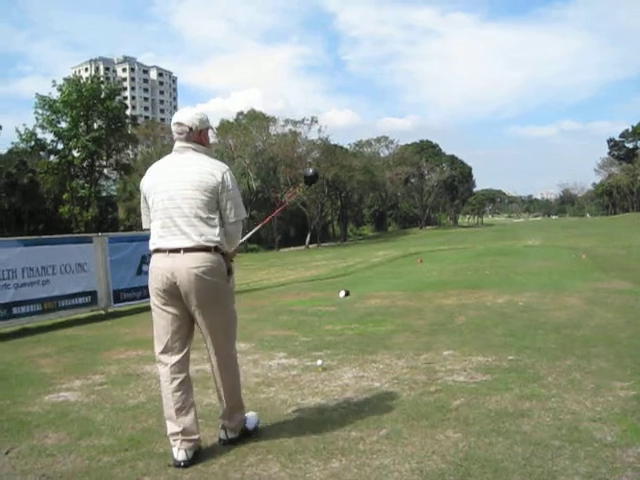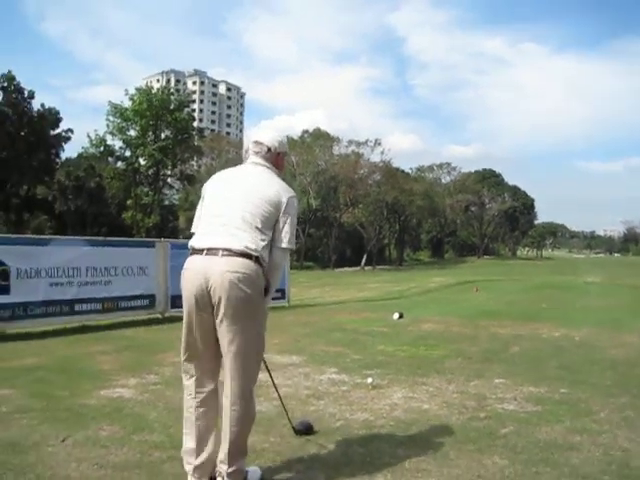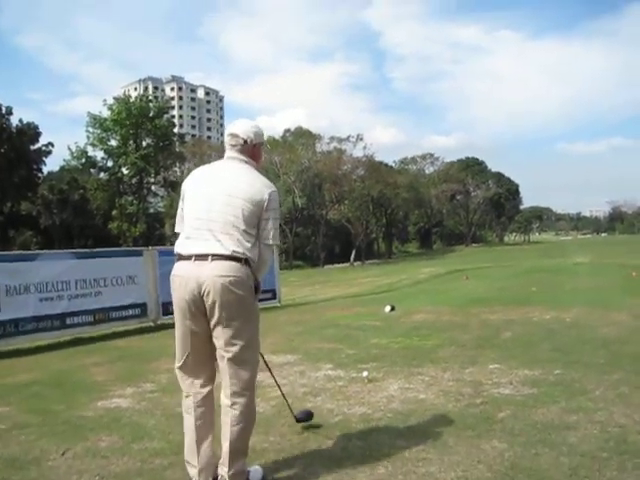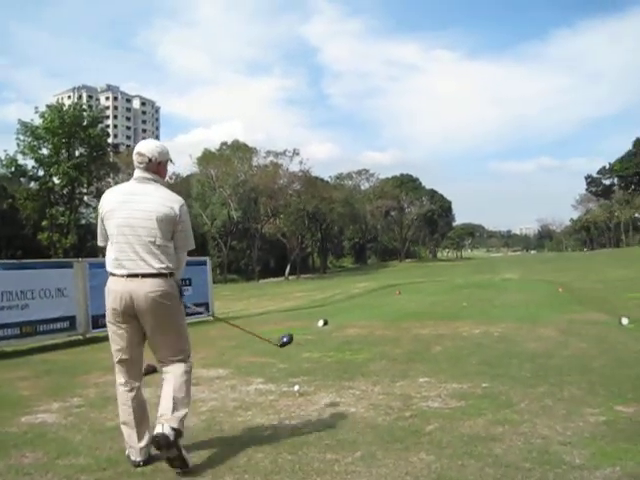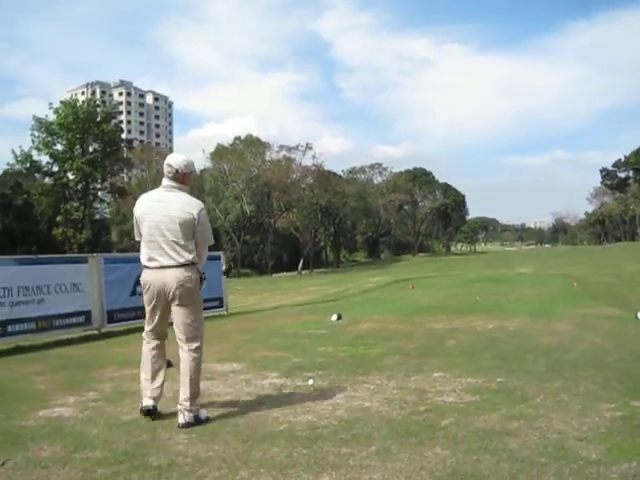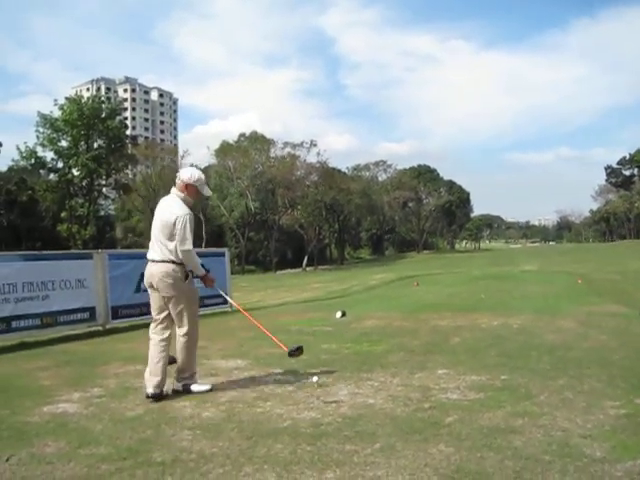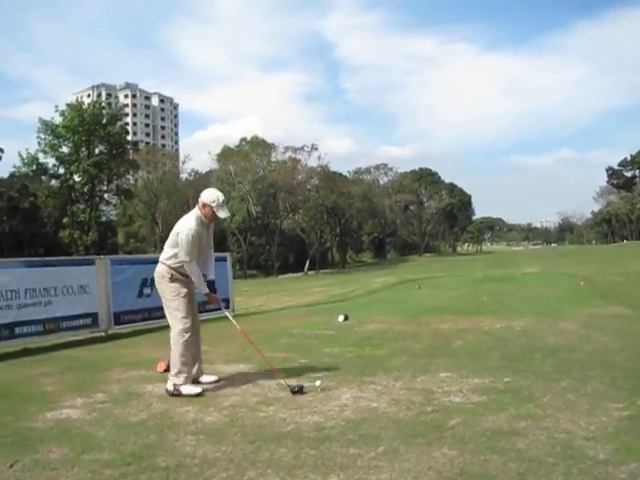
dt=0.7s
person 1, frame 1
left shoulder: (152, 174)
right shoulder: (217, 170)
left elbow: (150, 226)
right elbow: (233, 228)
right wrist: (223, 252)
left hip: (160, 265)
right hip: (203, 264)
left knee: (170, 357)
right knee: (222, 349)
left ankle: (183, 443)
right ankle: (234, 423)
person 1, frame 2
left shoulder: (216, 179)
right shoulder: (283, 192)
right elbow: (280, 254)
right wrist: (265, 293)
left hip: (195, 267)
right hip: (239, 272)
left knee: (198, 373)
right knee: (239, 376)
person 1, frame 3
left shoulder: (195, 177)
right shoulder: (263, 187)
left elbow: (182, 231)
right elbow: (265, 249)
right wrist: (251, 285)
left hip: (183, 272)
right hip: (230, 276)
left knee: (195, 380)
right knee: (237, 380)
person 1, frame 4
left shoulder: (109, 197)
right shoulder: (173, 202)
left elbow: (105, 243)
right elbow: (182, 253)
left hip: (118, 287)
right hip: (158, 287)
left knee: (126, 371)
right knee: (176, 361)
left ankle: (136, 447)
right ankle: (167, 429)
person 1, frame 5
left shoulder: (142, 202)
right shoulder: (194, 206)
left elbow: (141, 238)
right elbow: (203, 248)
left hip: (152, 276)
right hip: (183, 276)
left knee: (153, 338)
right knee: (190, 344)
left ankle: (150, 399)
right ankle: (188, 411)
person 1, frame 6
left shoulder: (164, 203)
right shoulder: (182, 212)
right elbow: (185, 251)
left wrist: (196, 268)
right wrist: (202, 273)
left hip: (153, 269)
right hip: (172, 272)
left knee: (159, 328)
right knee: (187, 328)
left ankle: (154, 386)
right ankle: (184, 380)
person 1, frame 7
left shoulder: (207, 223)
right shoulder: (189, 227)
left elbow: (207, 252)
right elbow: (189, 263)
left wrist: (209, 281)
right wrist: (206, 291)
left hip: (182, 277)
right hip: (169, 276)
left knee: (192, 325)
right knee: (181, 325)
left ankle: (193, 372)
right ankle: (176, 381)
